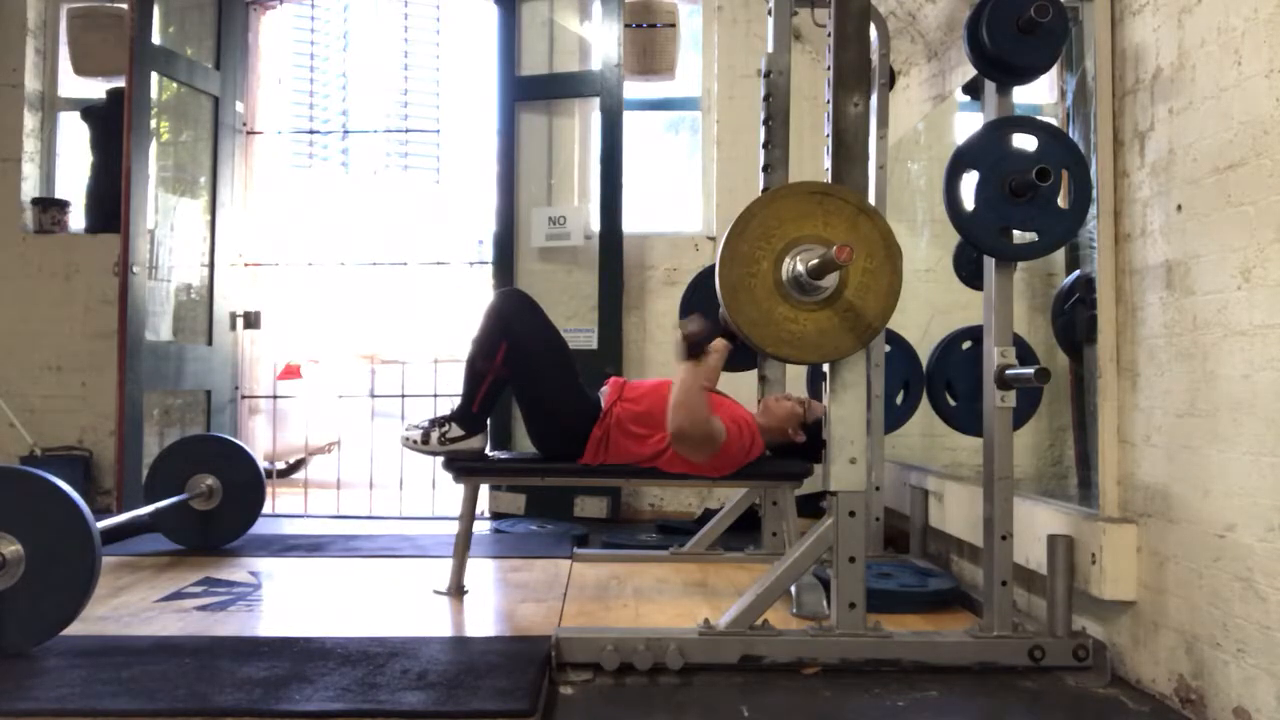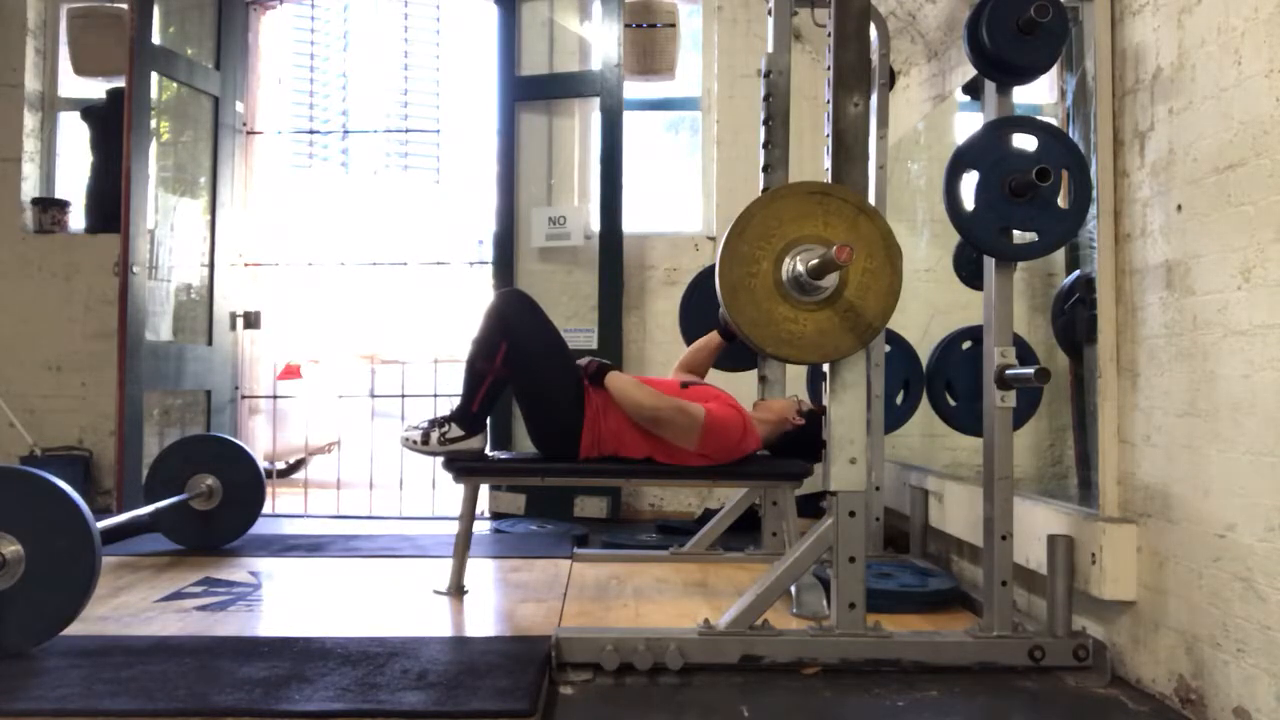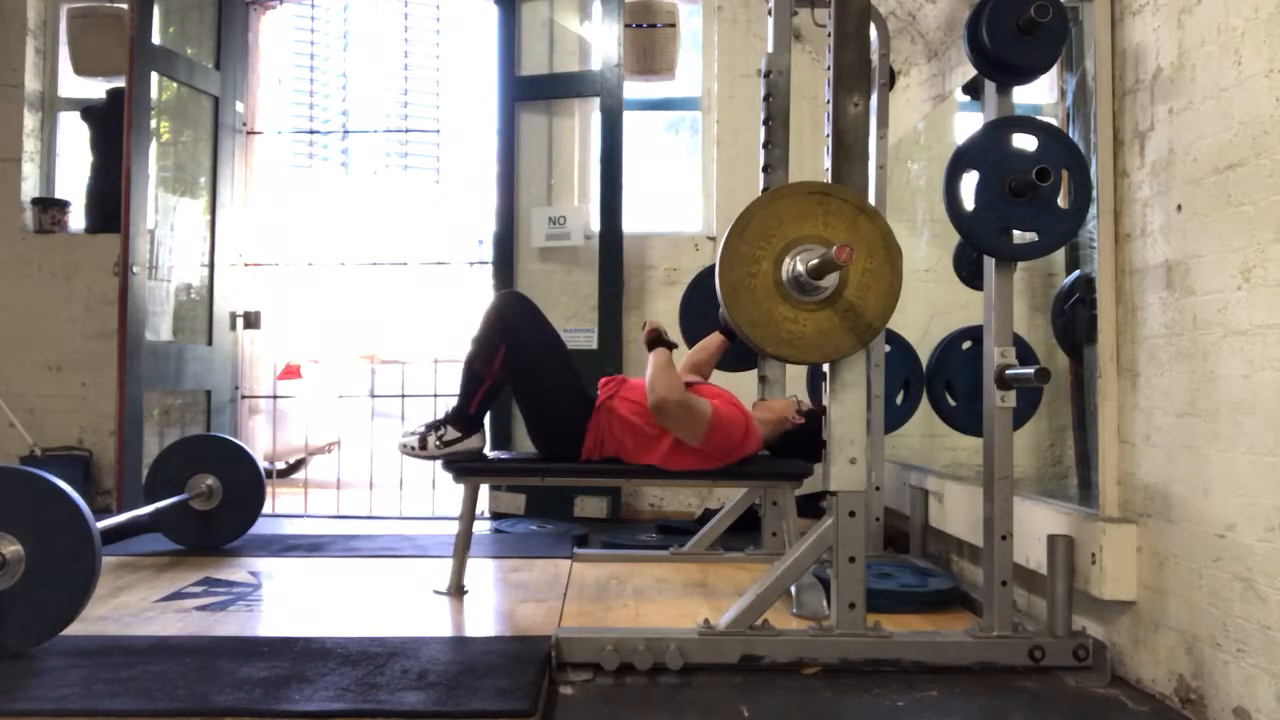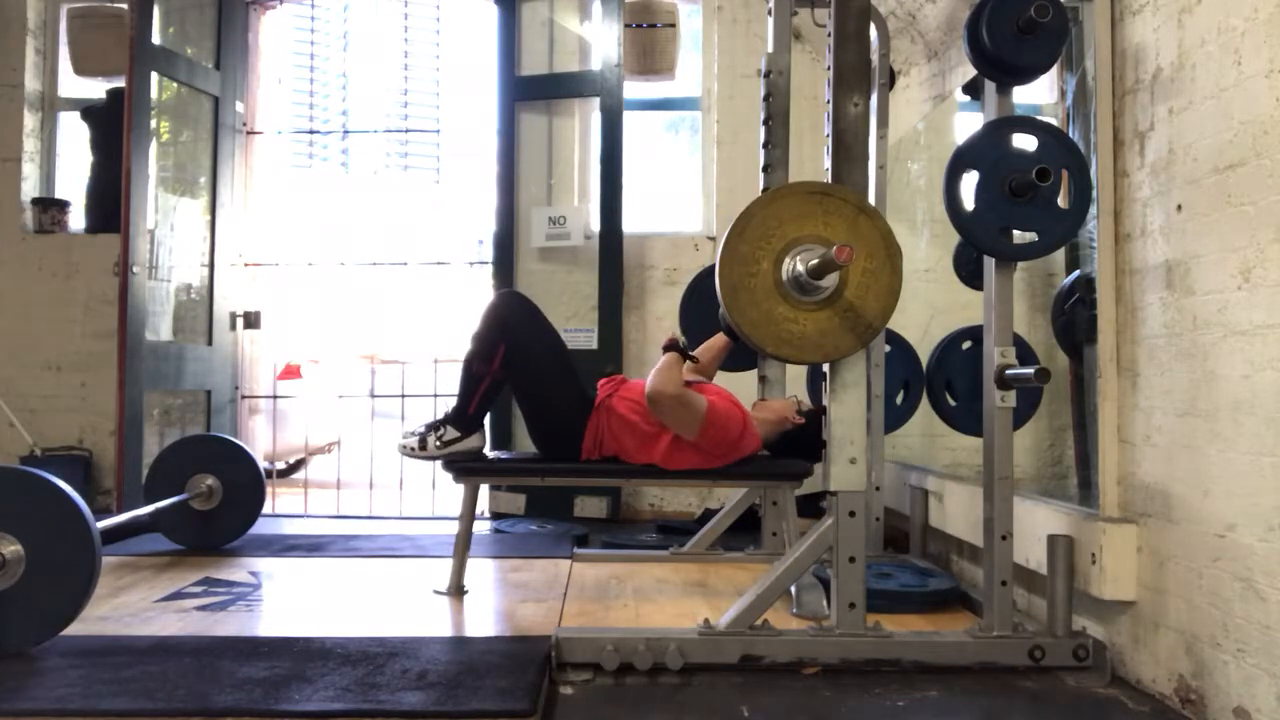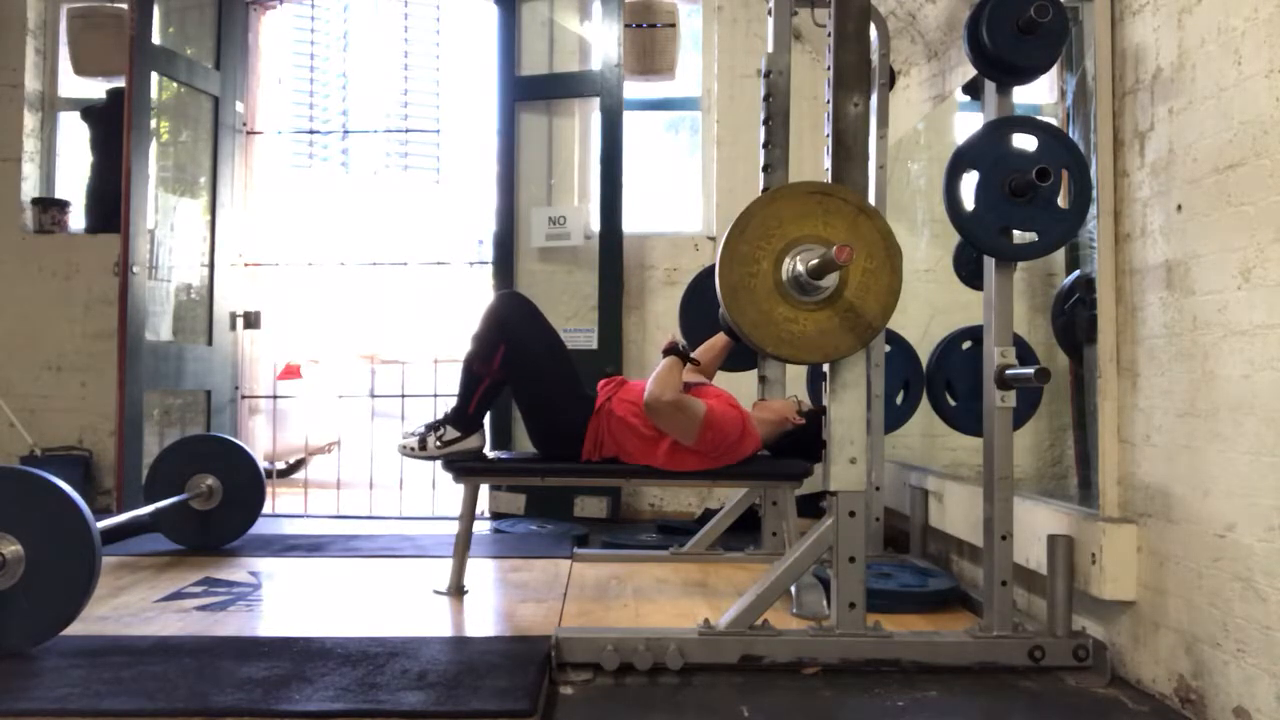
dt=0.5s
person 1, frame 1
left shoulder: (739, 439)
right shoulder: (741, 426)
left elbow: (684, 429)
right elbow: (699, 393)
left wrist: (694, 353)
right wrist: (729, 337)
left hip: (579, 434)
right hip: (592, 414)
left knee: (510, 310)
right knee: (513, 307)
left ankle: (465, 427)
right ankle: (468, 422)
person 1, frame 2
left shoulder: (730, 428)
right shoulder: (732, 425)
left elbow: (652, 412)
right elbow: (682, 376)
left wrist: (600, 372)
right wrist: (726, 331)
left hip: (575, 429)
right hip: (583, 423)
left knee: (510, 309)
right knee: (513, 312)
left ankle: (465, 427)
right ankle: (466, 424)
person 1, frame 3
left shoulder: (733, 428)
right shoulder: (734, 425)
left elbow: (664, 402)
right elbow: (688, 373)
left wrist: (658, 344)
right wrist: (728, 331)
left hip: (578, 432)
right hip: (587, 421)
left knee: (510, 311)
right knee: (513, 313)
left ankle: (462, 428)
right ankle: (464, 424)
person 1, frame 4
left shoulder: (731, 427)
right shoulder: (737, 425)
left elbow: (661, 394)
right elbow: (693, 374)
left wrist: (673, 350)
right wrist: (733, 331)
left hip: (579, 430)
right hip: (586, 421)
left knee: (509, 311)
right knee: (511, 314)
left ankle: (461, 427)
right ankle: (463, 424)
person 1, frame 5
left shoulder: (731, 429)
right shoulder: (735, 425)
left elbow: (659, 402)
right elbow: (695, 374)
left wrist: (673, 354)
right wrist: (733, 331)
left hip: (578, 431)
right hip: (589, 416)
left knee: (509, 311)
right knee: (511, 313)
left ankle: (461, 427)
right ankle: (463, 424)
